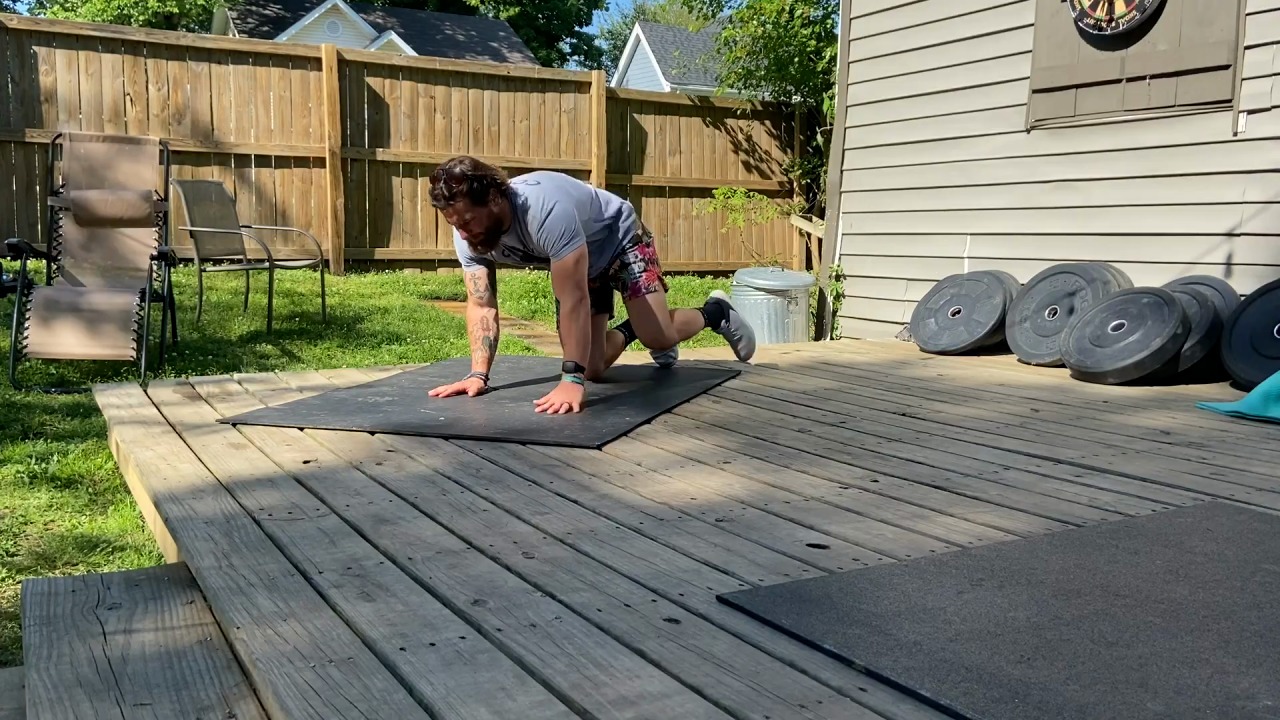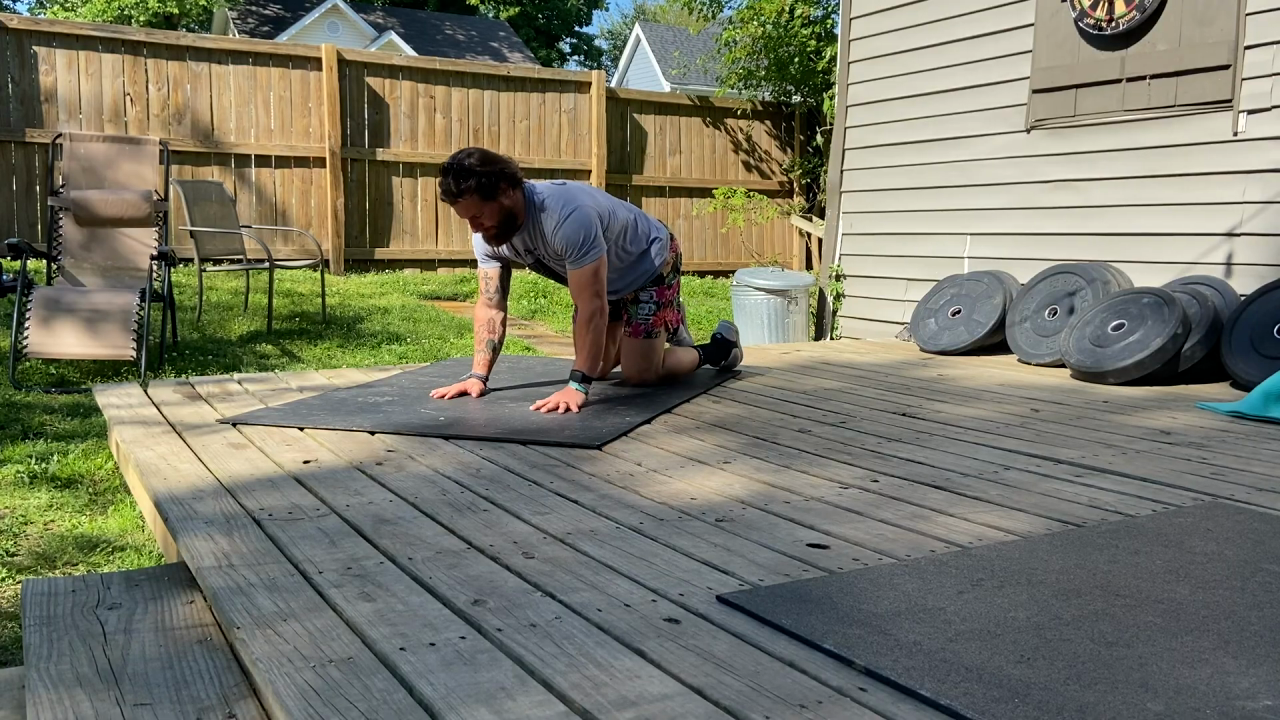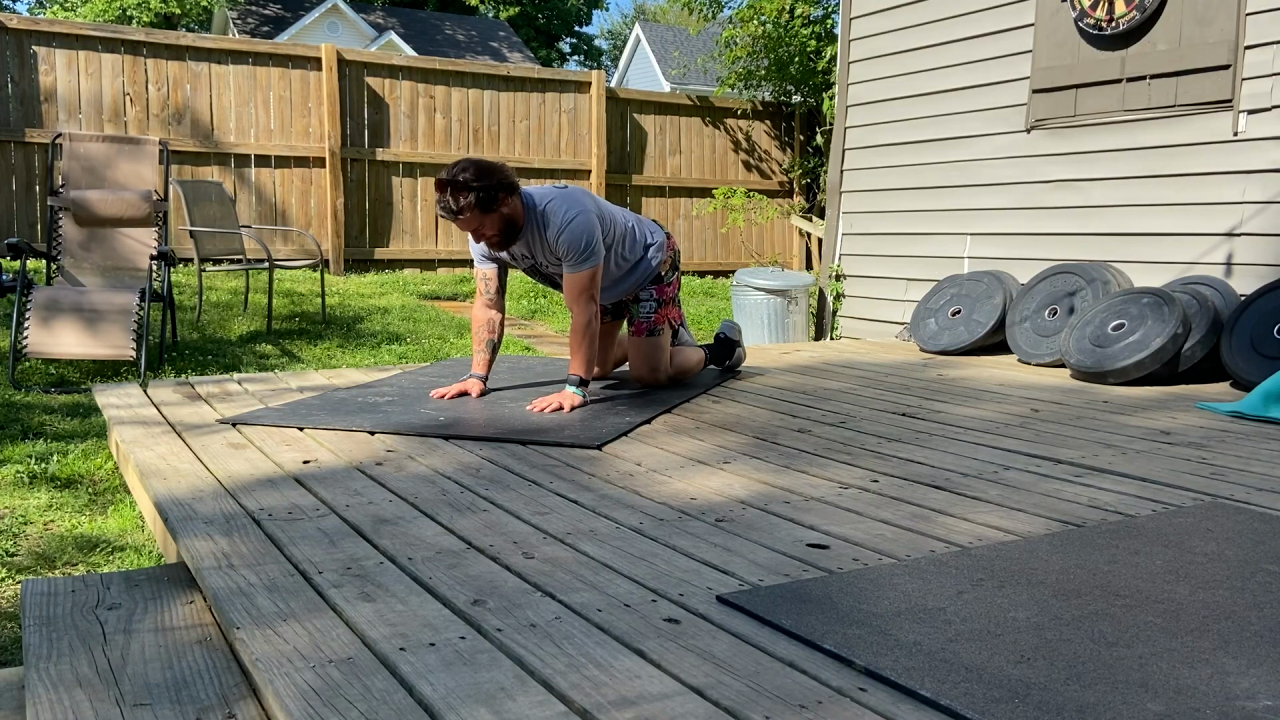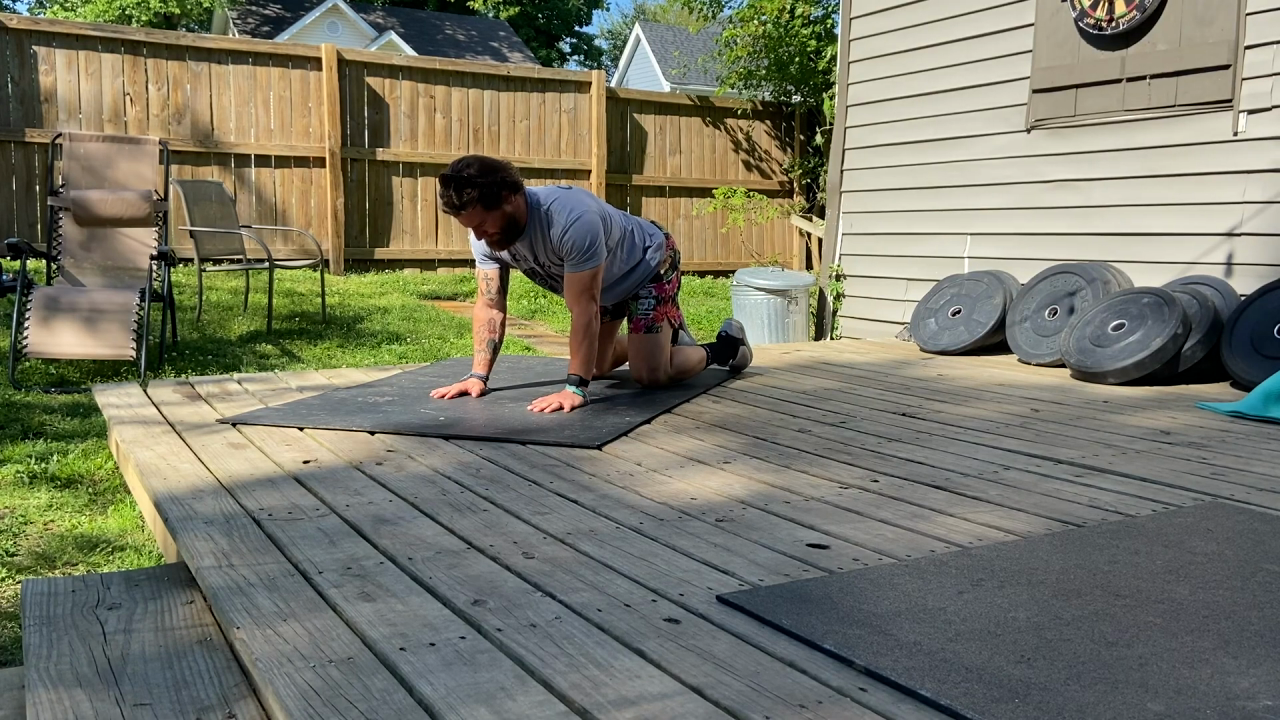
dt=1s
person 1, frame 1
left shoulder: (546, 210)
right shoulder: (467, 236)
left elbow: (574, 301)
right elbow: (481, 307)
left wrist: (572, 381)
right wrist: (478, 375)
left hip: (617, 236)
right hip: (567, 263)
left knee: (659, 333)
right knee: (592, 367)
left ankle: (715, 313)
right ankle: (627, 331)
person 1, frame 2
left shoulder: (566, 214)
right shoulder: (487, 233)
left elbow: (592, 306)
right elbow: (490, 306)
left wrist: (578, 386)
right wrist: (477, 375)
left hip: (650, 263)
right hip: (604, 273)
left knee: (640, 375)
right knee: (595, 367)
left ankle: (719, 347)
right ankle: (661, 327)
person 1, frame 3
left shoulder: (567, 217)
right shoulder: (484, 235)
left elbow: (583, 309)
right elbow: (488, 306)
left wrist: (574, 388)
right wrist: (477, 375)
left hip: (648, 263)
right hip: (601, 279)
left knee: (650, 375)
right knee: (595, 367)
left ankle: (722, 347)
right ankle: (664, 331)
person 1, frame 4
left shoulder: (571, 217)
right shoulder: (485, 234)
left elbow: (584, 310)
right elbow: (490, 306)
left wrist: (575, 388)
right wrist: (478, 376)
left hip: (649, 264)
right hip: (603, 280)
left knee: (650, 375)
right knee: (595, 366)
left ankle: (725, 345)
right ankle: (664, 332)
